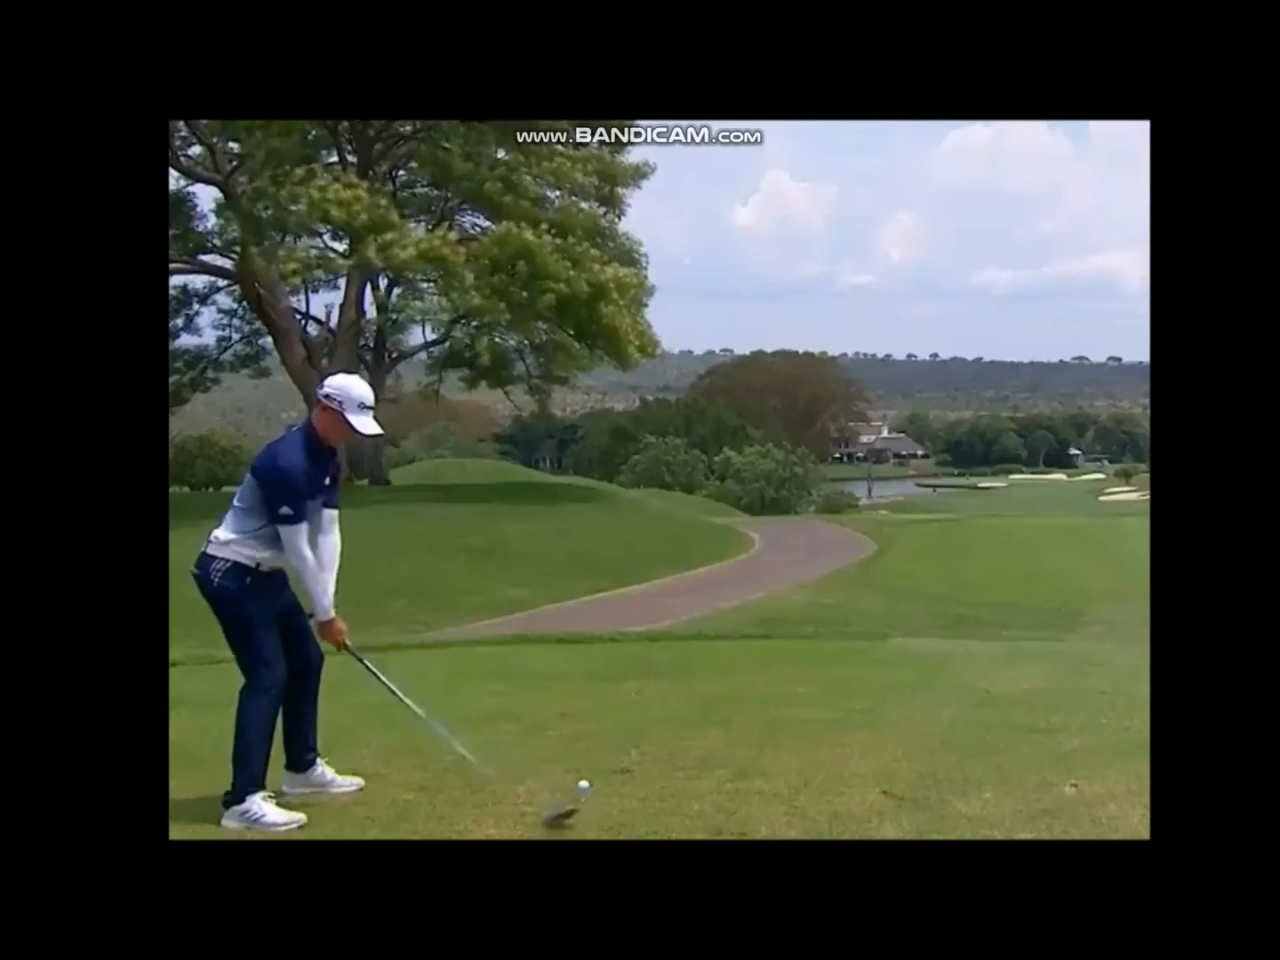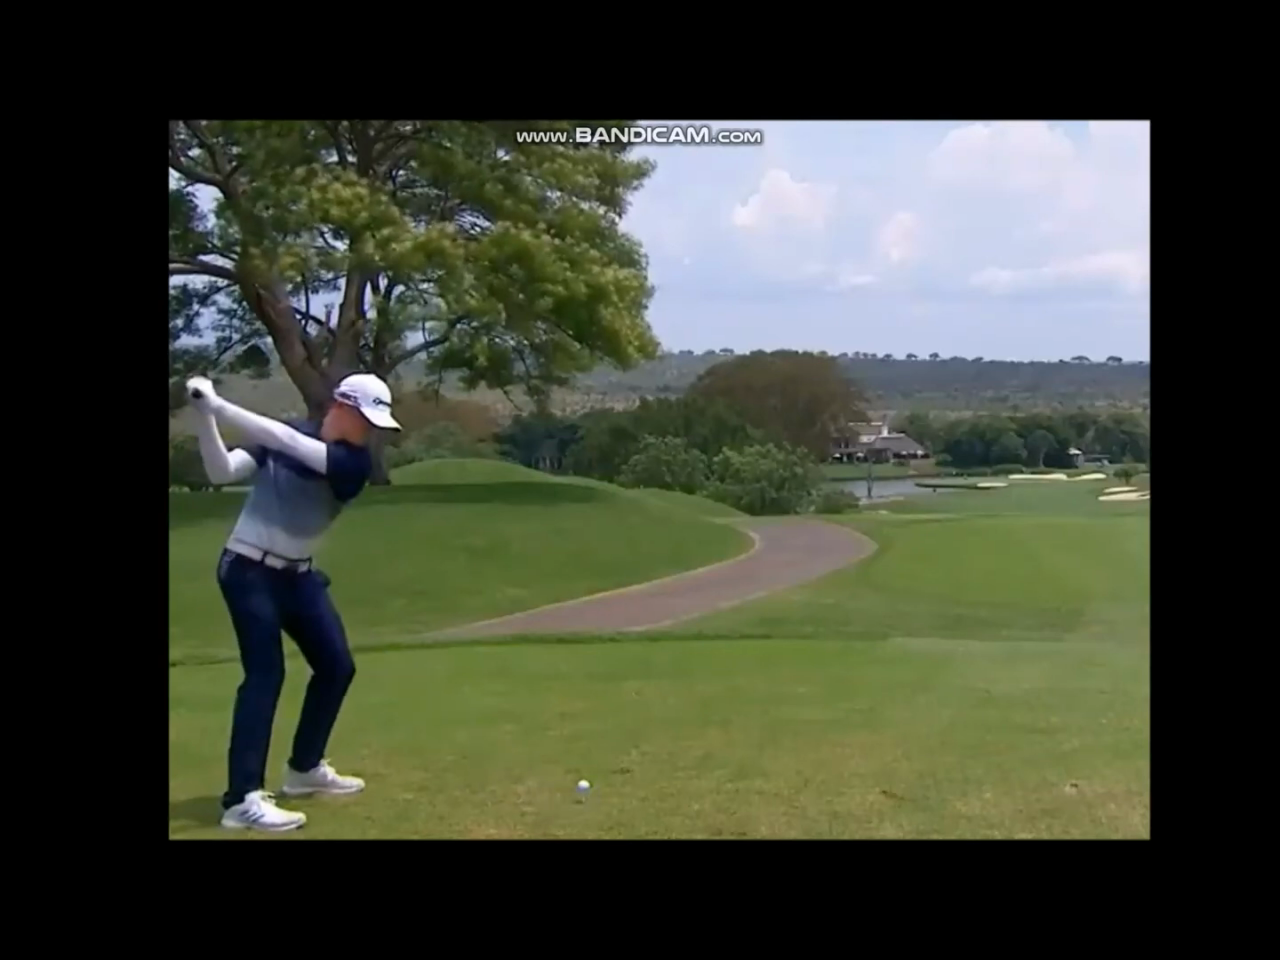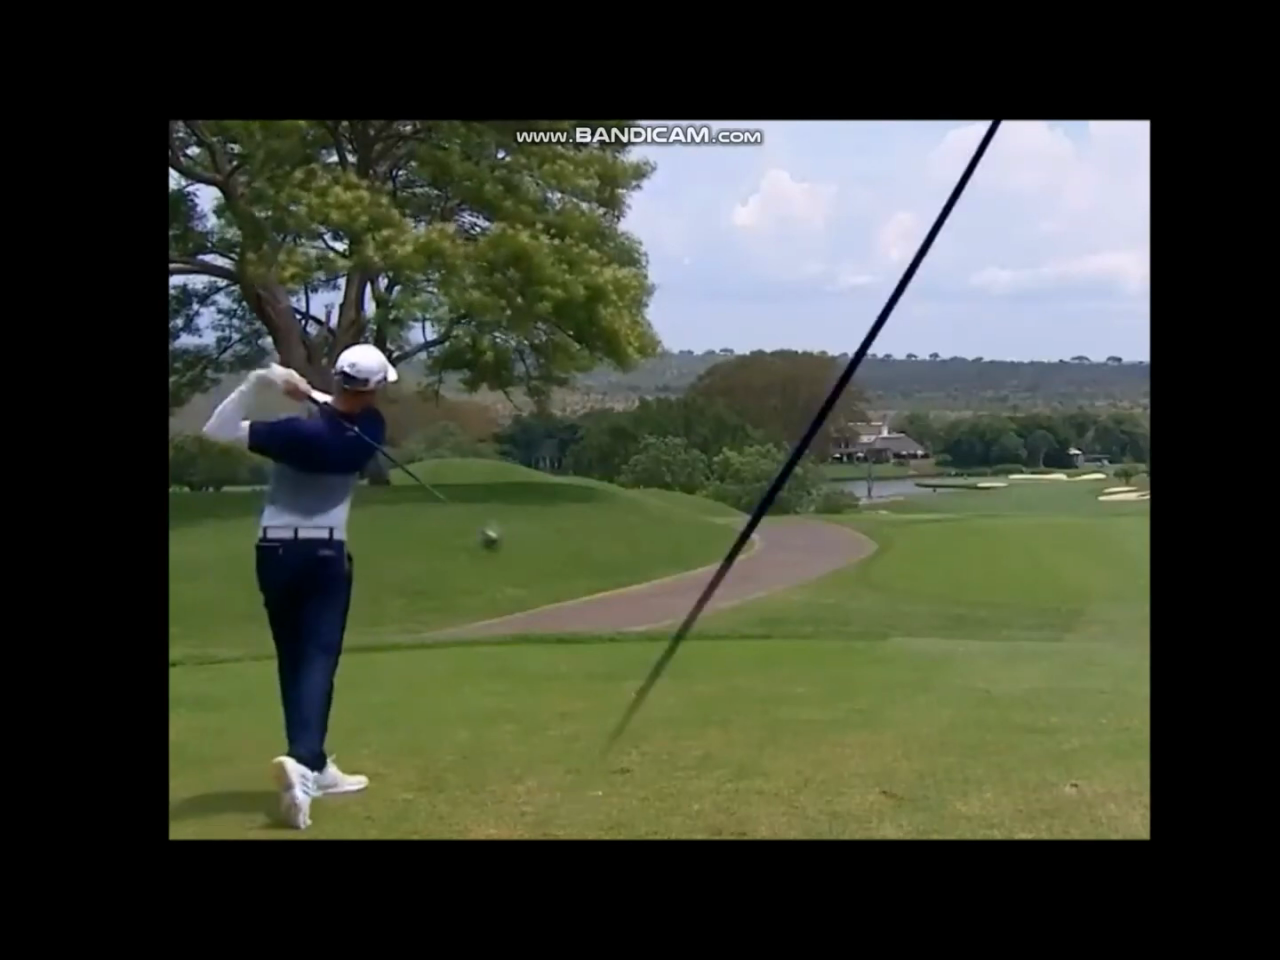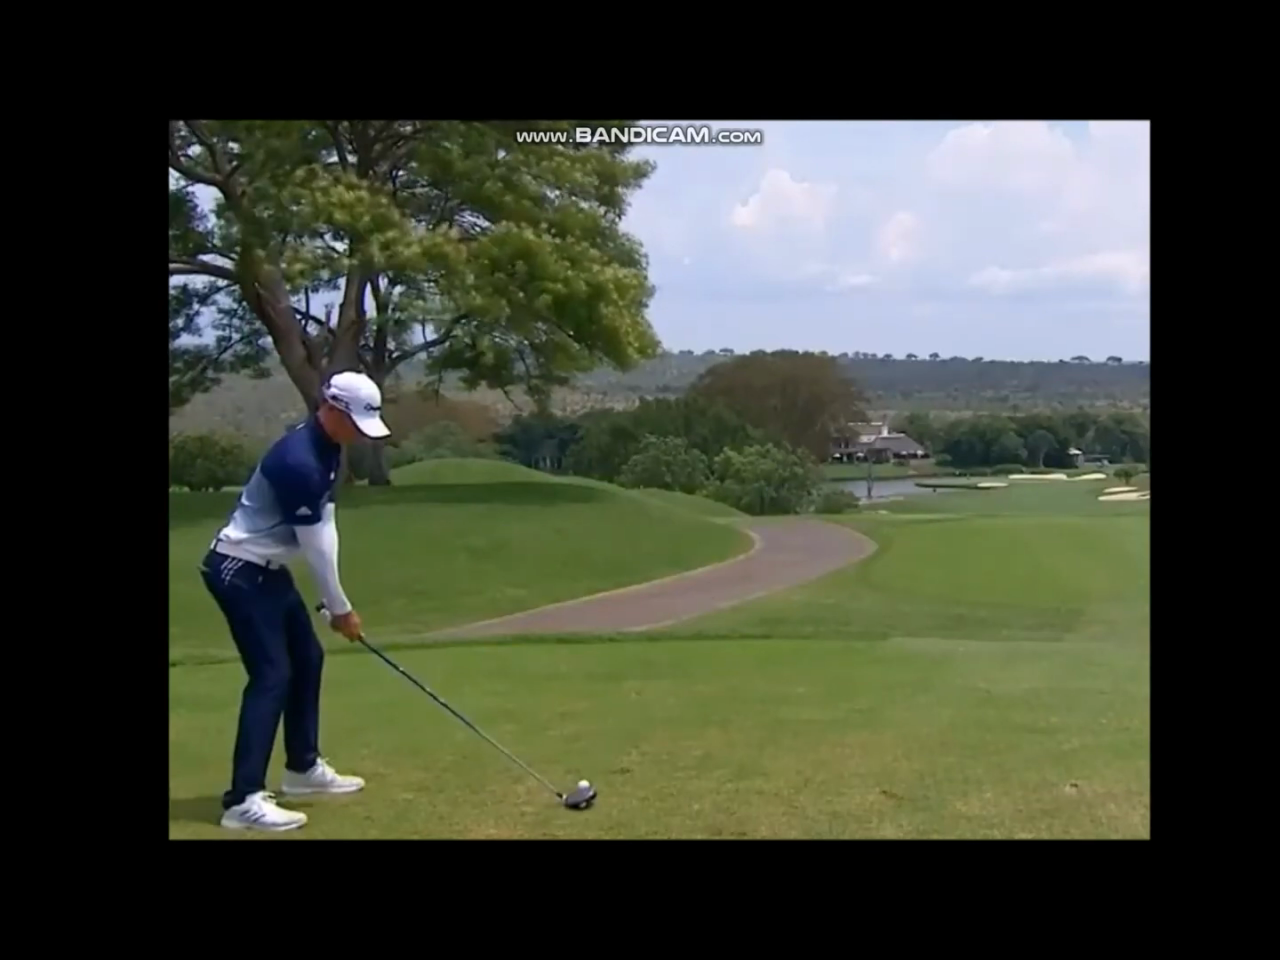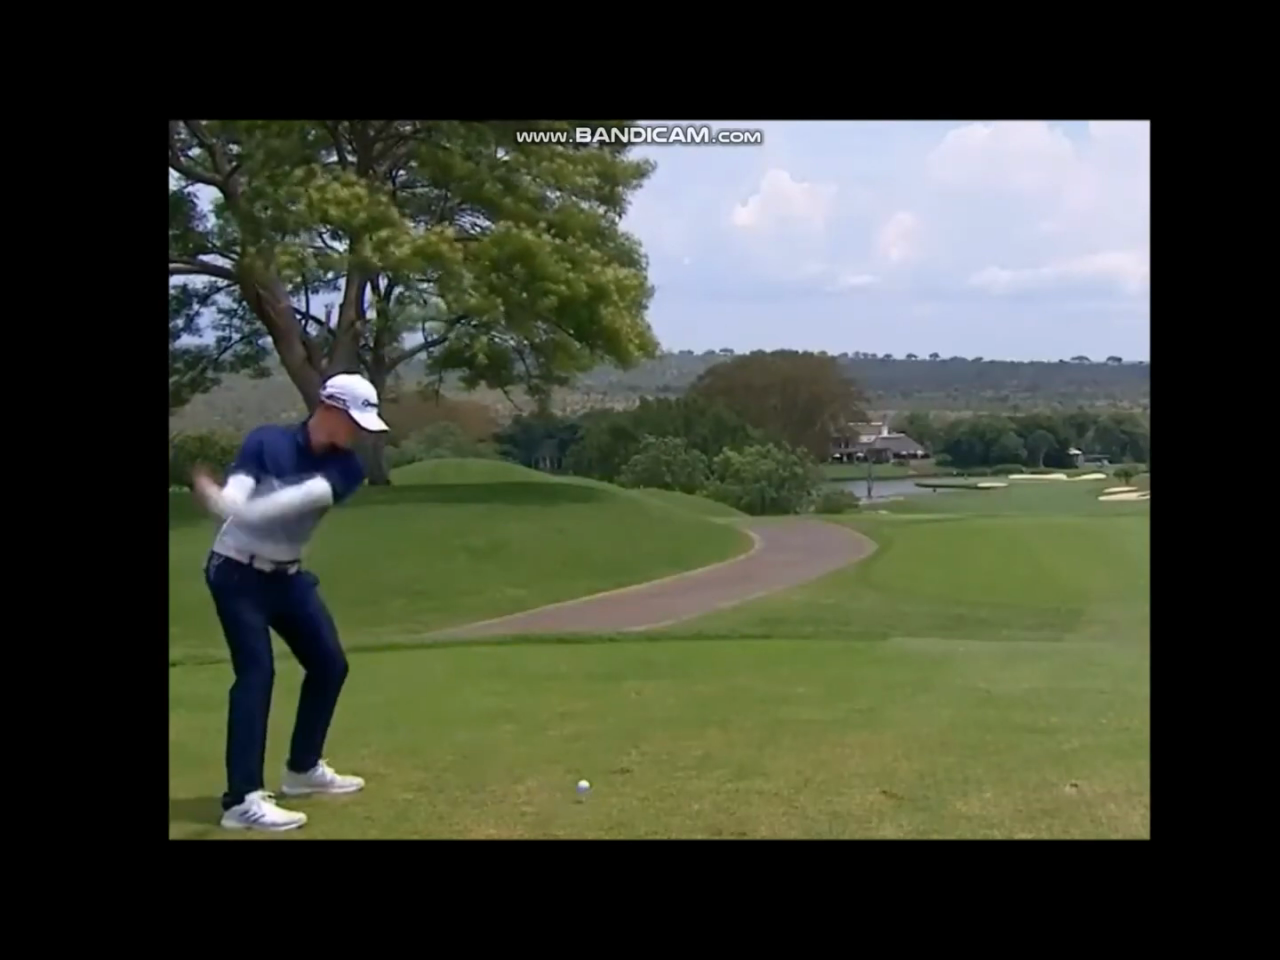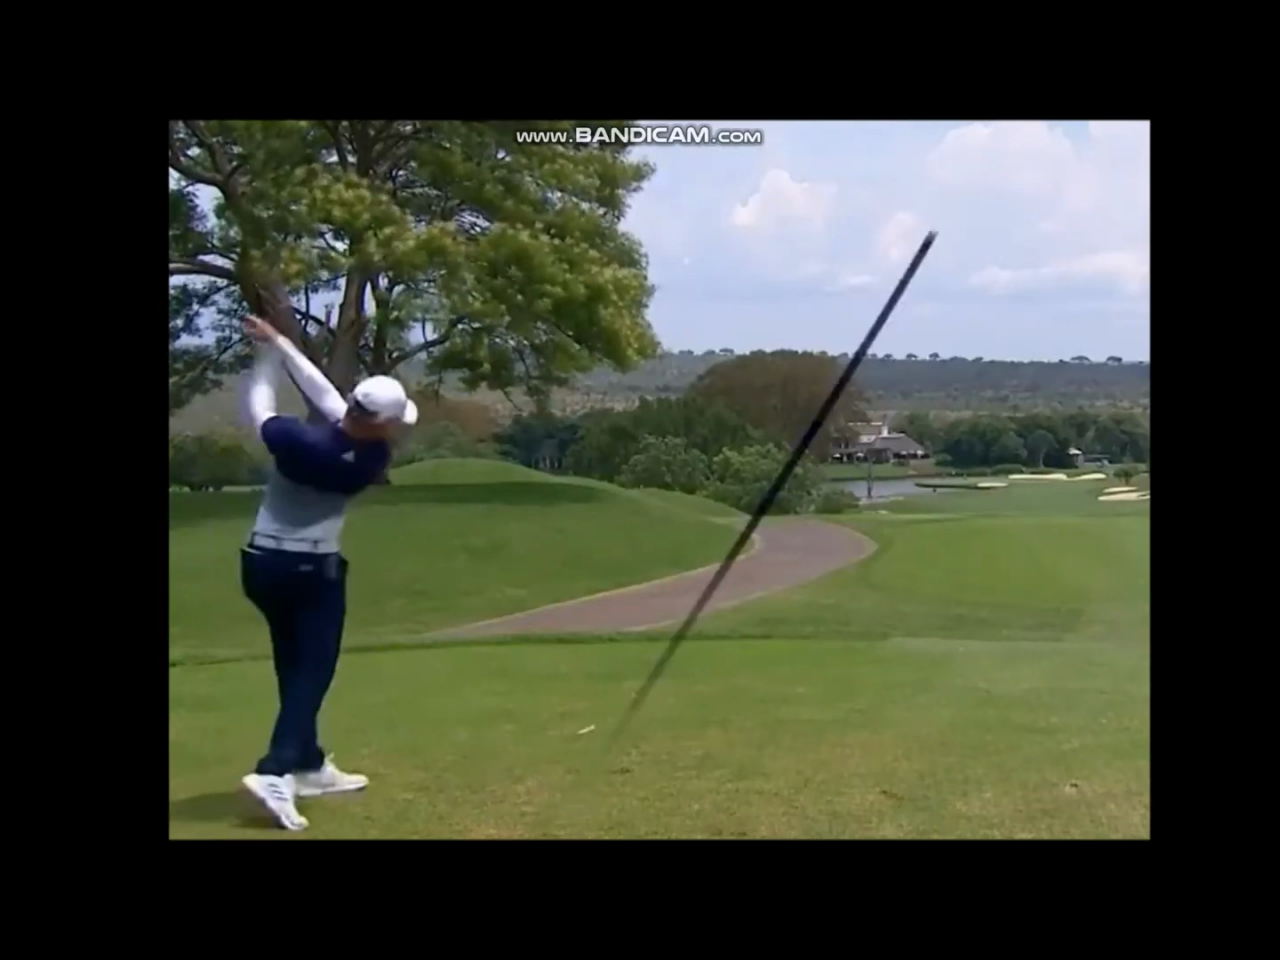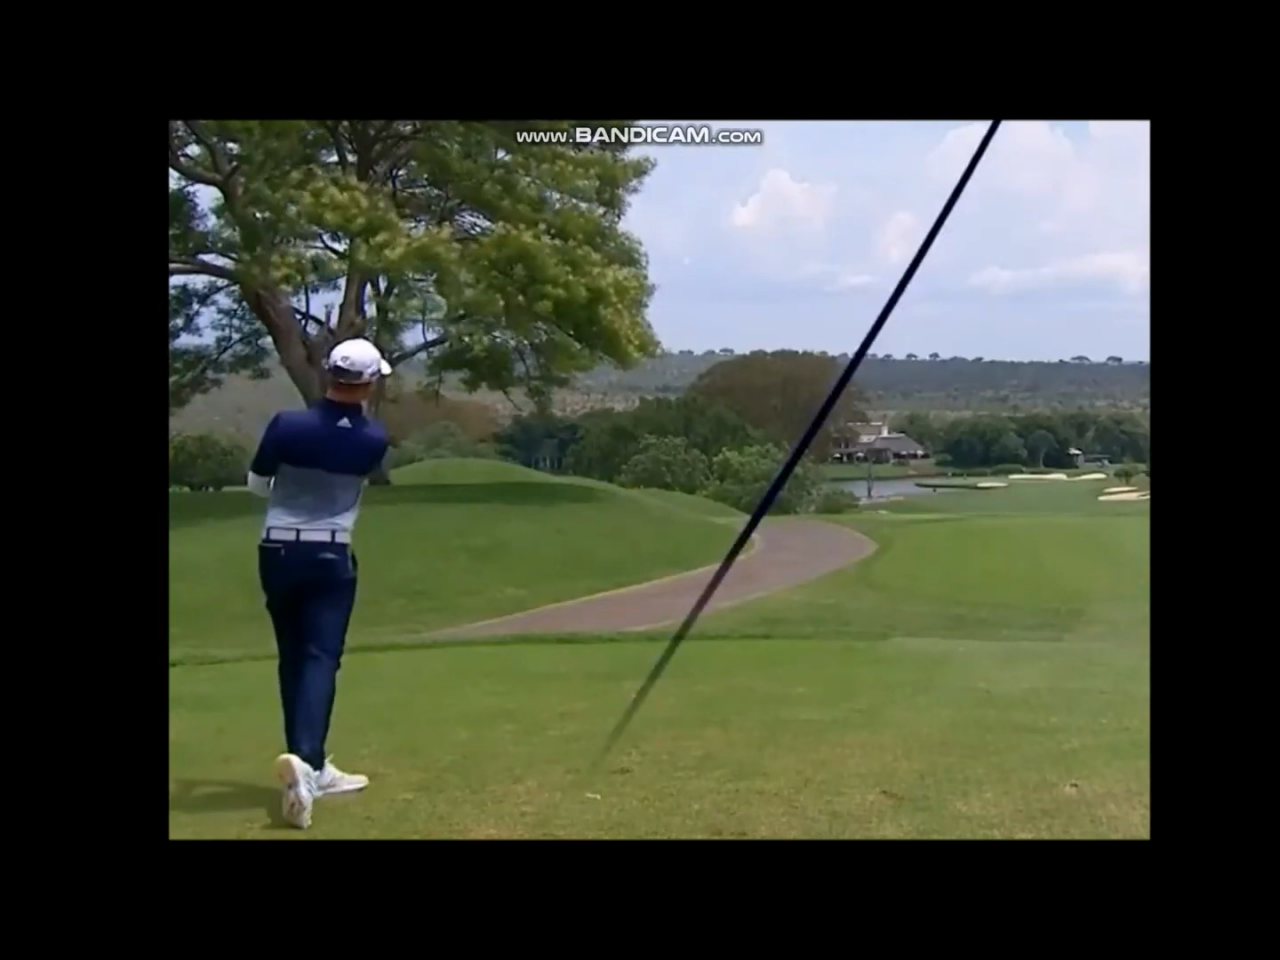
dt=0.7s
person 1, frame 1
left shoulder: (329, 463)
right shoulder: (284, 461)
left elbow: (328, 536)
right elbow: (296, 548)
left wrist: (328, 603)
right wrist: (325, 615)
left hip: (267, 574)
right hip: (230, 573)
left knee: (304, 659)
right knee: (267, 676)
left ankle: (303, 768)
right ankle: (243, 800)
person 1, frame 2
left shoulder: (355, 462)
right shoulder: (283, 435)
left elbow: (288, 443)
right elbow: (223, 471)
left wrist: (219, 405)
right wrist: (205, 414)
left hip: (297, 573)
right hip: (248, 569)
left knee: (337, 666)
right knee: (265, 673)
left ankle: (305, 767)
right ankle: (242, 798)
person 1, frame 3
left shoulder: (297, 430)
right shoulder: (370, 431)
left elbow: (217, 430)
right elbow: (340, 414)
left wrist: (259, 380)
right wrist: (302, 388)
left hip: (275, 554)
right hip: (326, 557)
left knee: (293, 660)
right knee: (318, 659)
left ankle: (313, 766)
right ankle: (303, 760)
person 1, frame 4
left shoulder: (323, 452)
right shoulder: (299, 461)
left elbow: (326, 528)
right elbow: (314, 544)
left wrist: (334, 601)
right wrist: (340, 607)
left hip: (264, 569)
right hip: (239, 571)
left knee: (304, 661)
right knee: (272, 674)
left ankle: (303, 768)
right ankle: (243, 798)
person 1, frame 5
left shoulder: (346, 468)
right shoulder: (266, 438)
left elbow: (304, 497)
right elbow: (234, 491)
left wrist: (236, 507)
right wrist: (219, 499)
left hip: (288, 575)
right hip: (237, 571)
left knee: (330, 665)
right knee: (256, 673)
left ankle: (304, 768)
right ankle: (242, 799)
person 1, frame 6
left shoulder: (298, 441)
right shoulder: (371, 458)
left elbow: (256, 411)
right elbow: (334, 409)
left wrist: (273, 348)
right wrist: (281, 345)
left hip: (261, 563)
right hip: (313, 568)
left knee: (299, 657)
right knee: (312, 669)
left ankle: (307, 766)
right ankle: (275, 773)
person 1, frame 7
left shoulder: (286, 426)
right shoulder: (375, 440)
left elbow: (258, 486)
left hip: (278, 553)
right hip: (331, 557)
left knee: (294, 658)
right knee: (320, 659)
left ankle: (310, 766)
right ankle: (305, 760)
